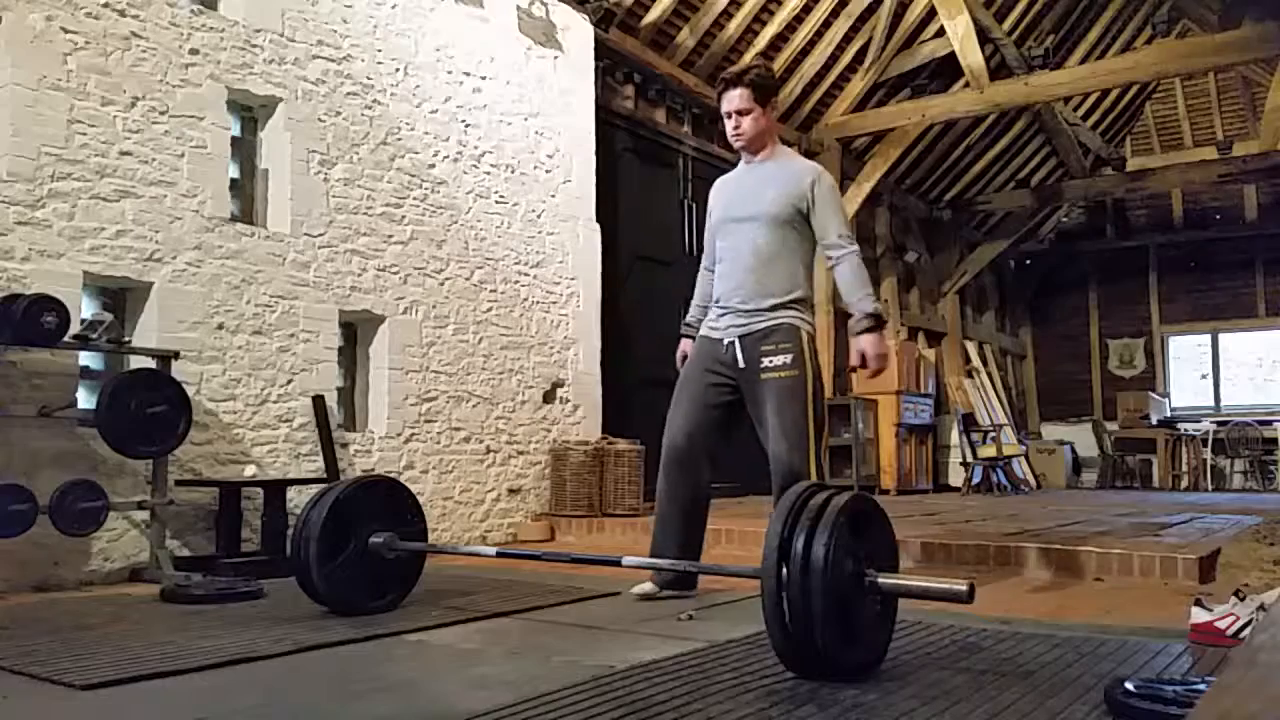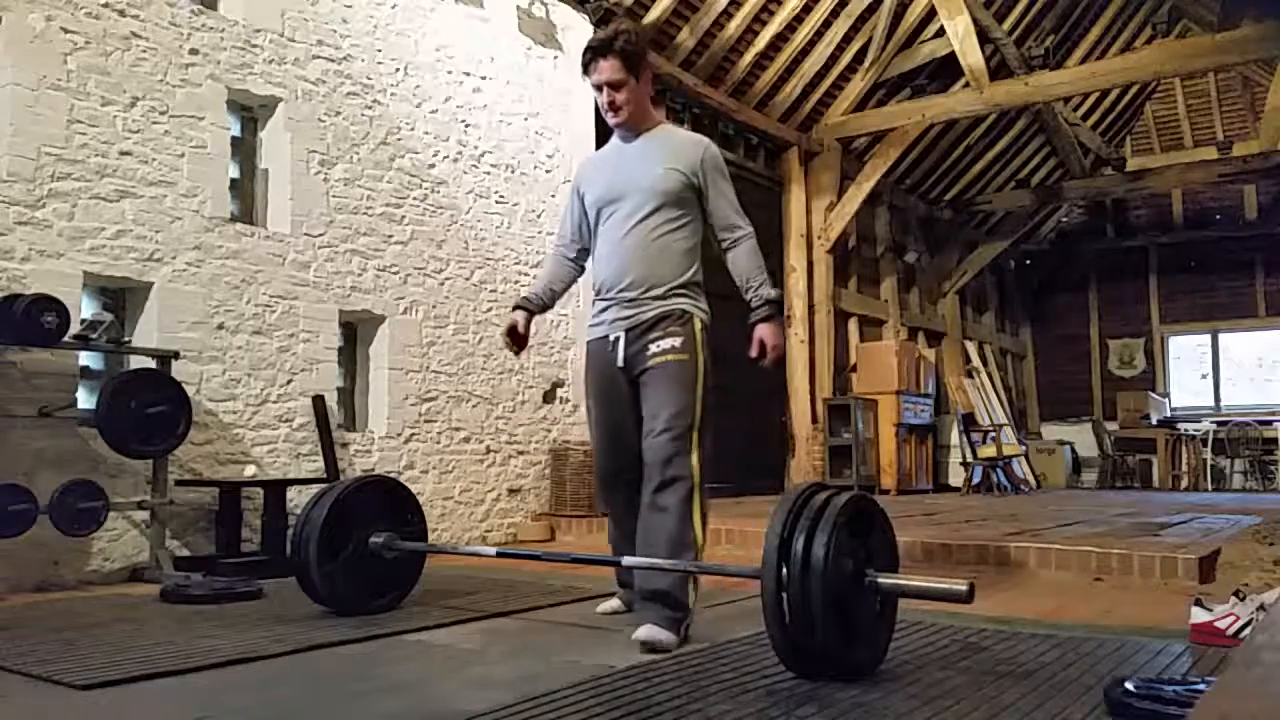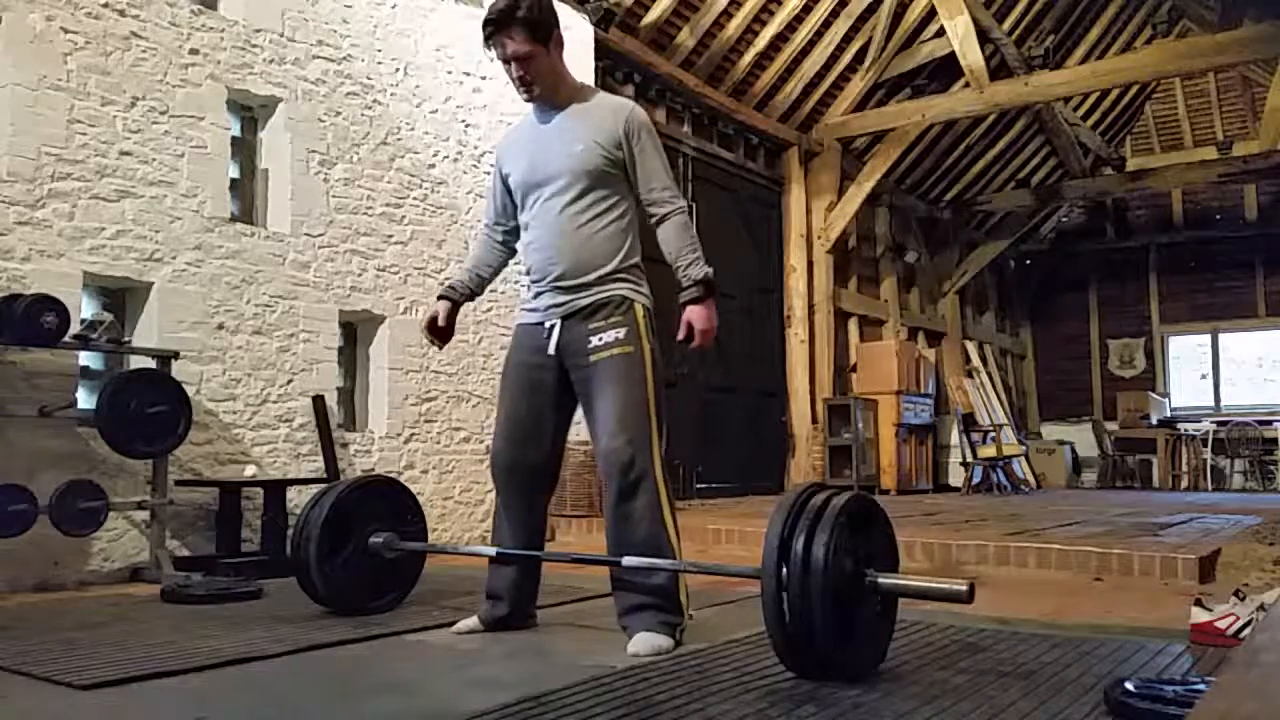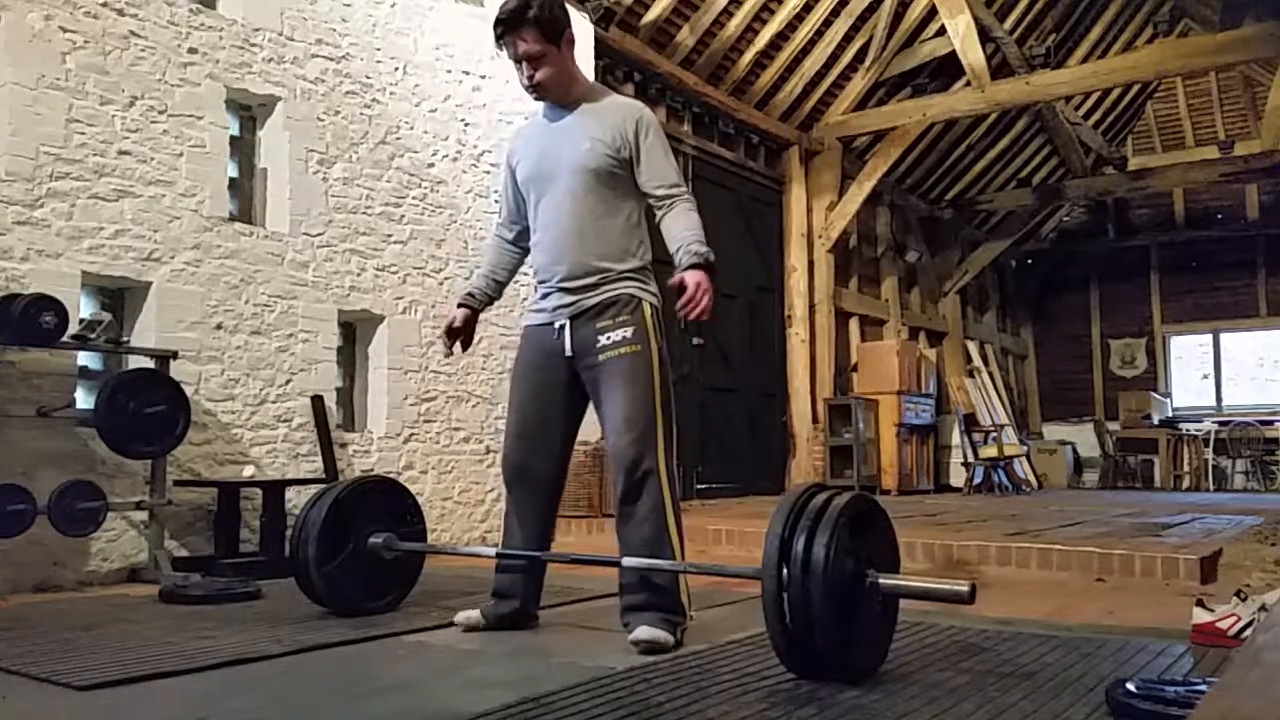
dt=1s
person 1, frame 1
left shoulder: (808, 178)
right shoulder: (722, 188)
left elbow: (842, 254)
left wrist: (867, 322)
right wrist: (691, 328)
left hip: (778, 334)
right hip: (717, 338)
left knee: (791, 462)
right knee: (680, 448)
right ankle: (674, 569)
person 1, frame 2
left shoulder: (694, 151)
right shoulder: (591, 169)
left elbow: (736, 236)
right elbow: (568, 252)
left wrist: (765, 308)
right wrist: (528, 305)
left hip: (670, 323)
right hip: (606, 332)
left knee: (667, 457)
right knee: (615, 470)
left ankle: (663, 607)
right ankle: (634, 584)
person 1, frame 3
left shoulder: (620, 118)
right shoulder: (512, 144)
left elbow: (668, 209)
right elbow: (498, 234)
left wrist: (697, 288)
right wrist: (453, 295)
left hip: (611, 311)
right hip: (538, 321)
left knee: (627, 457)
right knee: (516, 463)
left ankle: (651, 611)
right ankle: (508, 601)
person 1, frame 4
left shoulder: (628, 118)
right shoulder: (523, 142)
left elbow: (672, 201)
right elbow: (510, 235)
left wrist: (694, 262)
right wrist: (471, 301)
left hip: (619, 311)
right hip: (546, 321)
left knee: (636, 457)
right knee: (526, 464)
left ankle: (654, 610)
right ankle: (513, 598)
